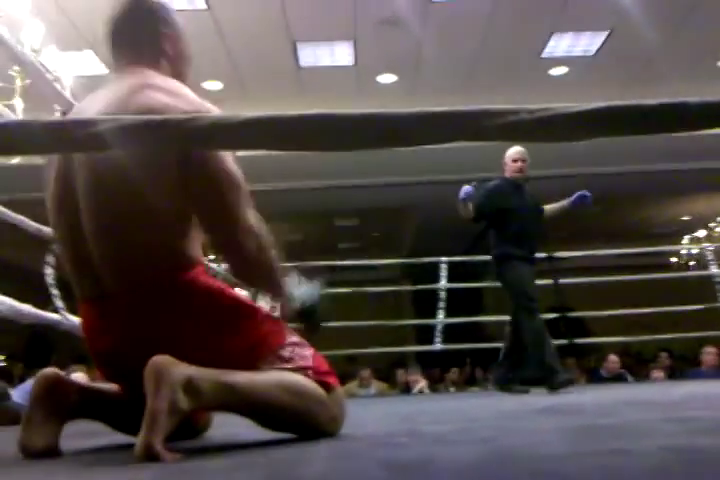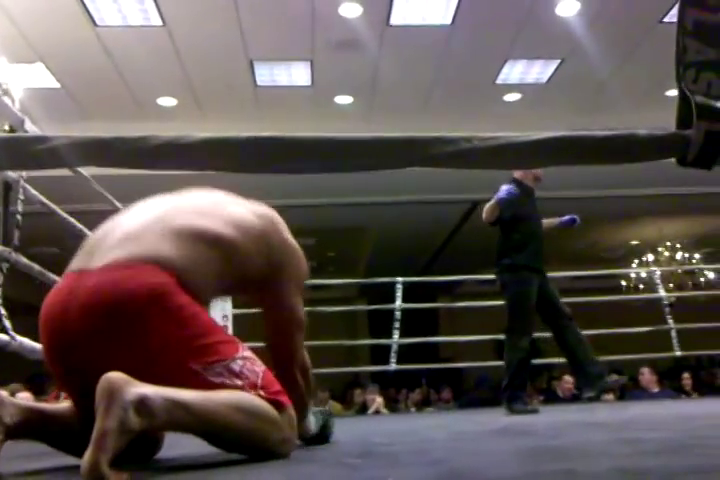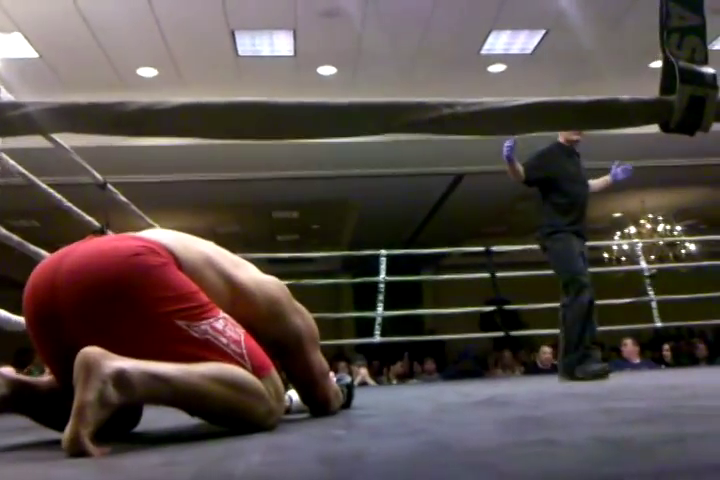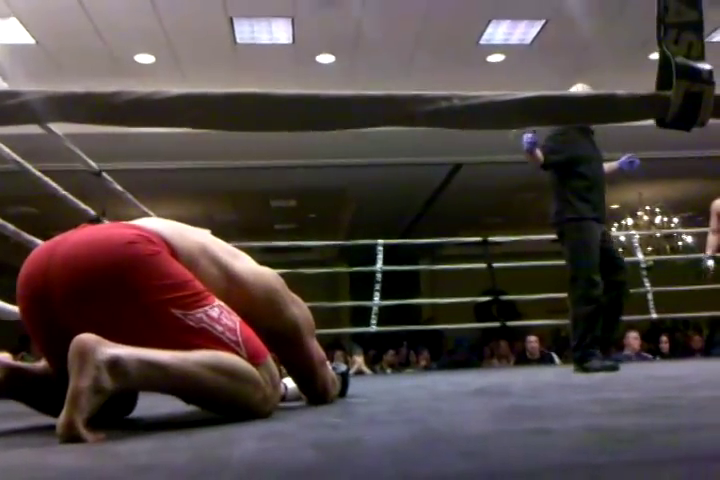
dt=0.7s
person 1, frame 1
left shoulder: (73, 125)
right shoulder: (184, 109)
right elbow: (238, 234)
right wrist: (287, 292)
left hip: (105, 328)
right hip: (175, 306)
left knee: (189, 417)
right knee: (327, 406)
left ankle: (72, 396)
right ankle: (189, 383)
person 1, frame 2
right shoulder: (278, 242)
right elbow: (291, 360)
right wrist: (304, 423)
left knee: (135, 438)
right knee: (279, 429)
right ankle: (140, 401)
person 1, frame 3
right shoulder: (281, 307)
right elbow: (323, 401)
right wrist: (337, 391)
right hip: (126, 273)
left knee: (113, 412)
right knee: (264, 402)
right ankle: (115, 376)
person 1, frame 4
right shoulder: (276, 298)
right elbow: (321, 391)
left wrist: (284, 387)
right wrist: (334, 380)
right hip: (120, 261)
left knee: (108, 399)
right knee: (261, 390)
right ankle: (110, 362)
person 2, frame 1
left shoulder: (523, 191)
right shoulder: (495, 190)
left elbow: (539, 213)
right elbow: (470, 215)
left wrist: (570, 202)
right wrist: (464, 201)
left hip: (525, 261)
right hip: (510, 261)
left knee: (521, 321)
right knee: (530, 313)
left ankle: (505, 377)
right ankle: (550, 375)
person 2, frame 2
left shoulder: (526, 194)
right shoulder: (512, 194)
right elbow: (488, 217)
left wrist: (559, 222)
right wrist: (497, 199)
left hip: (533, 273)
right hip: (517, 273)
left knee: (563, 323)
right knee: (520, 335)
left ankle: (593, 380)
right ankle: (514, 398)
person 2, frame 3
left shoulder: (574, 158)
right shoulder: (549, 155)
right elbow: (520, 176)
left wrist: (611, 178)
right wrist: (510, 160)
left hip: (575, 235)
right hip: (557, 234)
left knee: (575, 294)
right knee: (580, 289)
left ankle: (570, 363)
right ankle: (582, 359)
person 2, frame 4
left shoulder: (586, 137)
right shoulder: (564, 135)
right elbow: (541, 159)
left wrist: (617, 165)
right wrist: (530, 148)
left hip: (593, 220)
right hip: (576, 220)
left knee: (617, 279)
right knee: (587, 288)
left ankle: (599, 343)
right ankle: (585, 354)
